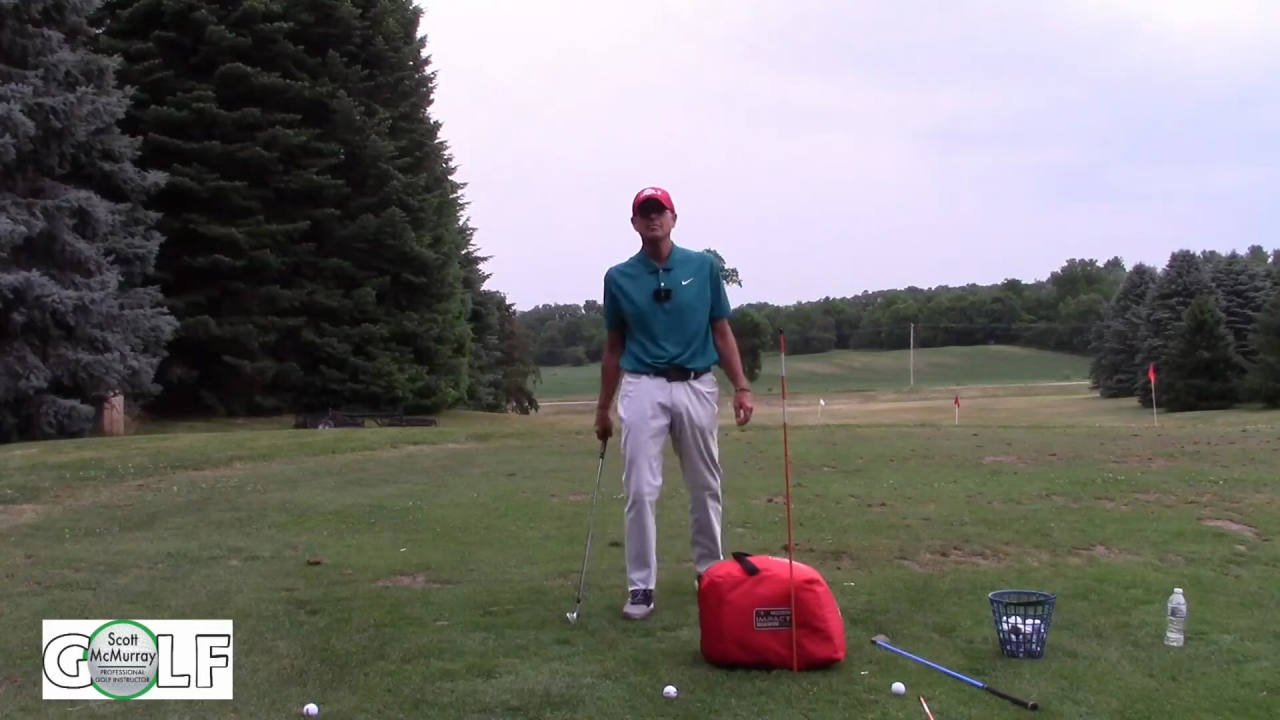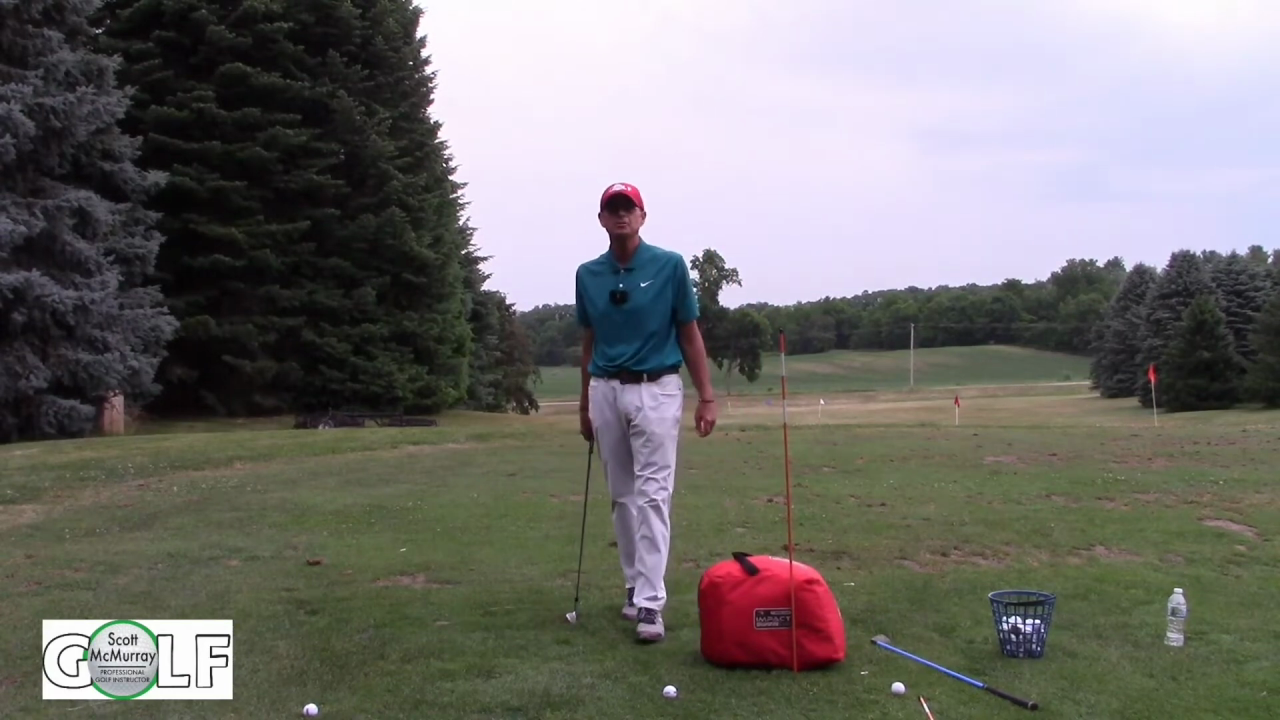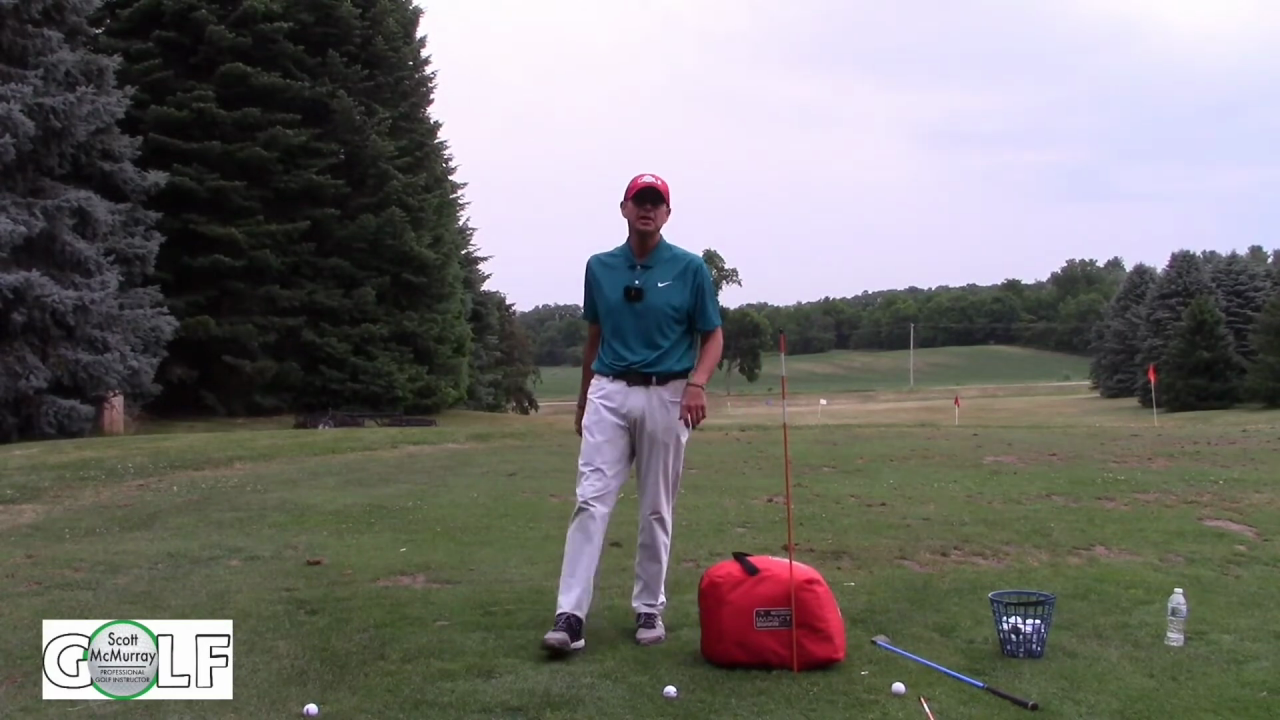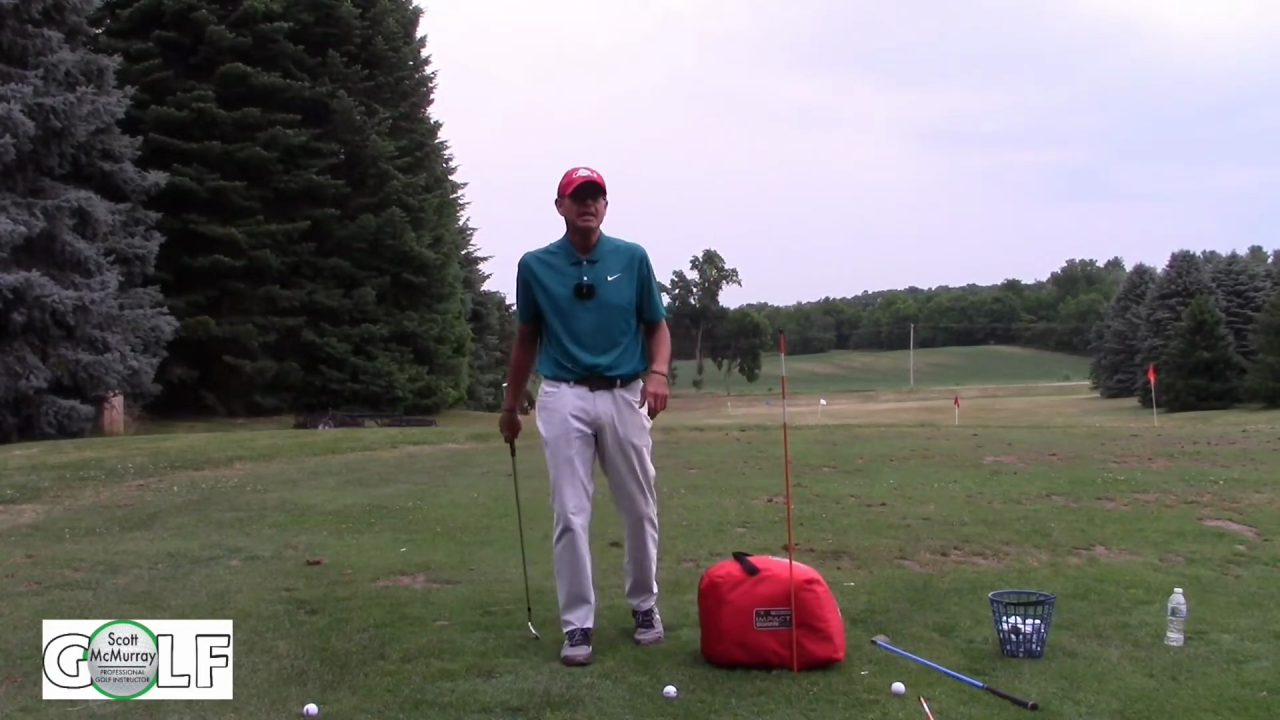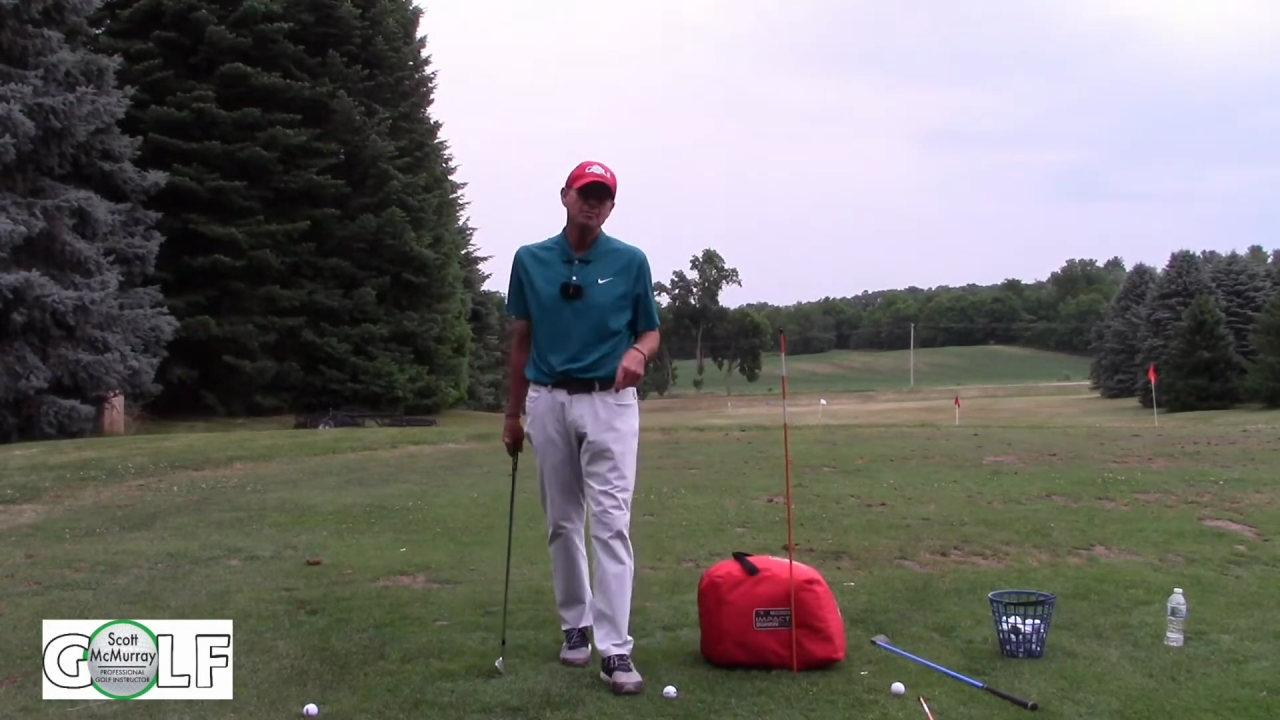
dt=1s
person 1, frame 1
left shoulder: (703, 266)
right shoulder: (618, 277)
left elbow: (721, 331)
right elbow: (614, 346)
left wrist: (742, 387)
right wrist: (604, 407)
left hip: (697, 387)
right hip: (642, 390)
left knee: (705, 487)
right knee: (641, 493)
left ankle: (709, 569)
right ankle: (641, 587)
person 1, frame 2
left shoulder: (670, 265)
right shoulder: (588, 274)
left elbow: (690, 335)
right elbow: (589, 342)
left wrist: (706, 397)
right wrist: (585, 405)
left hip: (657, 389)
right hip: (607, 391)
left knee: (652, 496)
right knee: (622, 496)
left ankle: (649, 603)
right ankle: (635, 586)
person 1, frame 3
left shoulder: (690, 267)
right shoulder: (599, 267)
left elbow: (711, 336)
left wrist: (696, 384)
right wrist: (583, 400)
left hip: (666, 397)
right hip: (609, 394)
left knee: (656, 511)
right knee: (591, 502)
left ankle: (649, 608)
right ankle: (570, 616)
person 1, frame 4
left shoulder: (633, 258)
right shoulder: (535, 265)
left elbow: (657, 326)
right elbow: (526, 339)
left wrist: (658, 373)
right wrist: (510, 404)
left hip: (625, 398)
right hip: (564, 400)
left knee: (639, 511)
right knee: (571, 517)
left ankle: (643, 603)
right ankle: (577, 625)
person 1, frame 5
left shoulder: (631, 261)
right shoulder: (529, 260)
left elbow: (650, 332)
right elbow: (521, 341)
left wrist: (638, 353)
right wrist: (513, 412)
left hip: (610, 402)
right hip: (548, 401)
left knee: (610, 524)
right knee: (562, 523)
left ankle: (615, 648)
right ankle: (575, 625)
